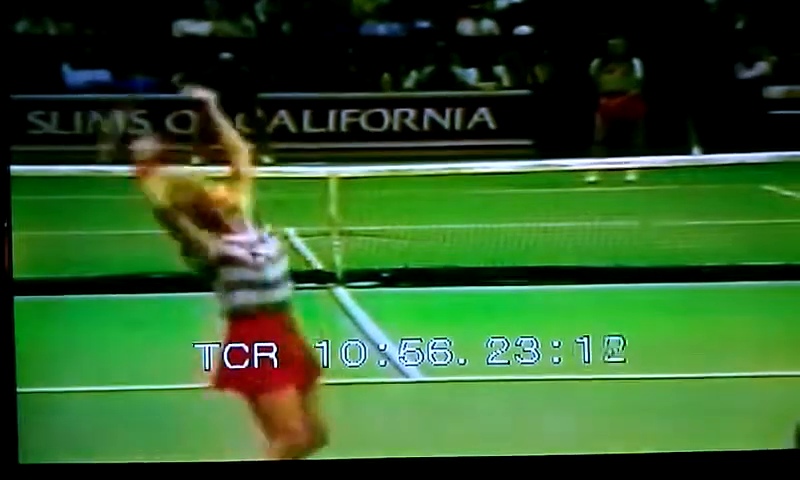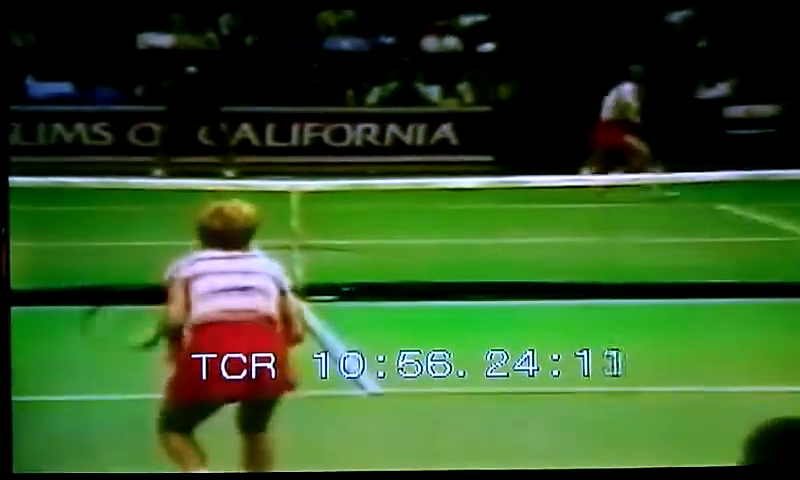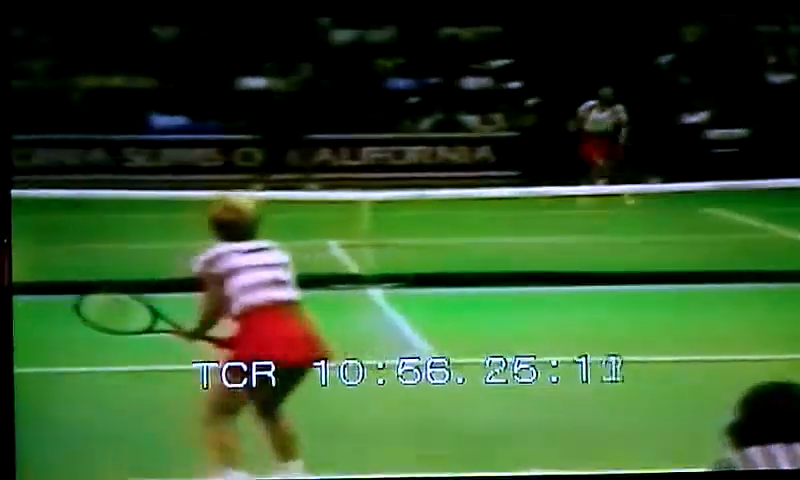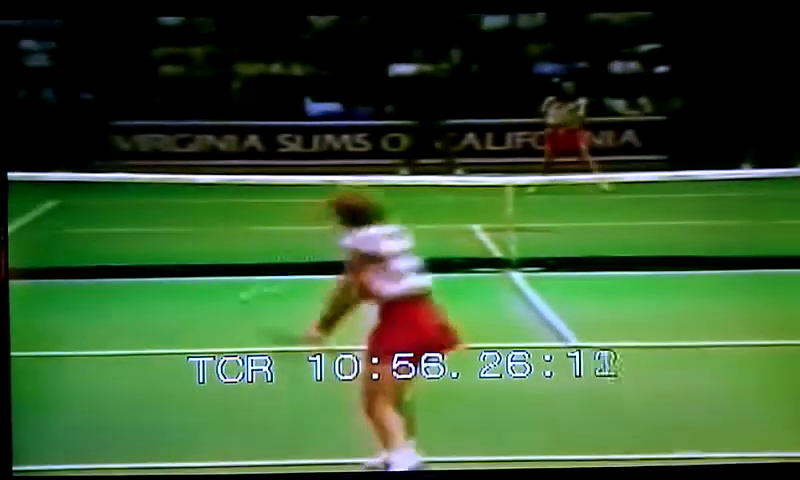
dt=1s
person 1, frame 1
left shoulder: (242, 218)
right shoulder: (204, 248)
left elbow: (242, 157)
right elbow: (168, 213)
left wrist: (213, 111)
right wrist: (149, 170)
left hip: (286, 345)
right hip: (251, 351)
left knee: (313, 435)
right knee: (293, 440)
person 1, frame 2
left shoulder: (185, 266)
right shoulder: (270, 266)
left elbow: (175, 320)
right elbow: (297, 331)
left wrist: (175, 346)
left hip: (209, 358)
right hip: (265, 358)
left knee: (172, 428)
right knee: (254, 430)
person 1, frame 3
left shoulder: (213, 257)
right shoulder: (277, 252)
left elbow: (213, 310)
left wrist: (198, 333)
left hip: (264, 340)
right hip: (301, 335)
left knee: (217, 416)
right knee: (267, 406)
person 1, frame 4
left shoulder: (360, 240)
right shoulder: (396, 232)
left elbow: (357, 289)
left wrist: (324, 325)
left hip: (399, 321)
right hip: (424, 317)
left knee: (378, 398)
right knee: (387, 391)
left ankle: (405, 457)
right ankle: (401, 451)
